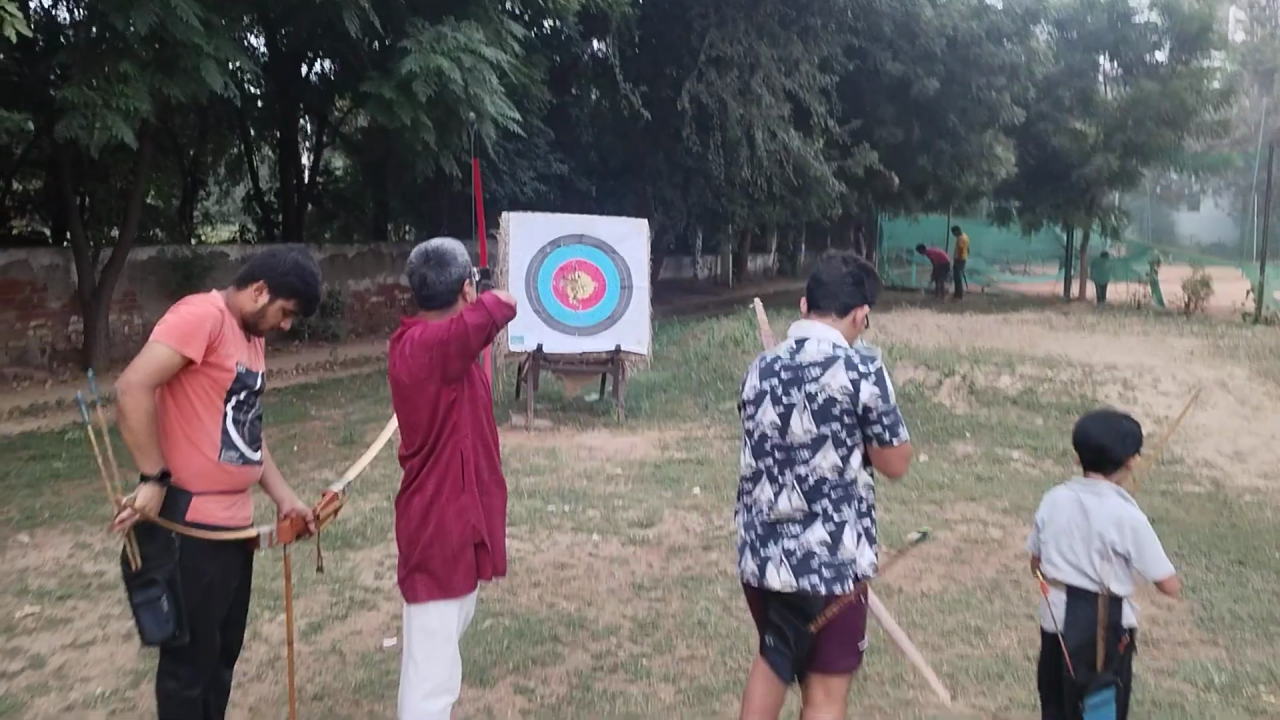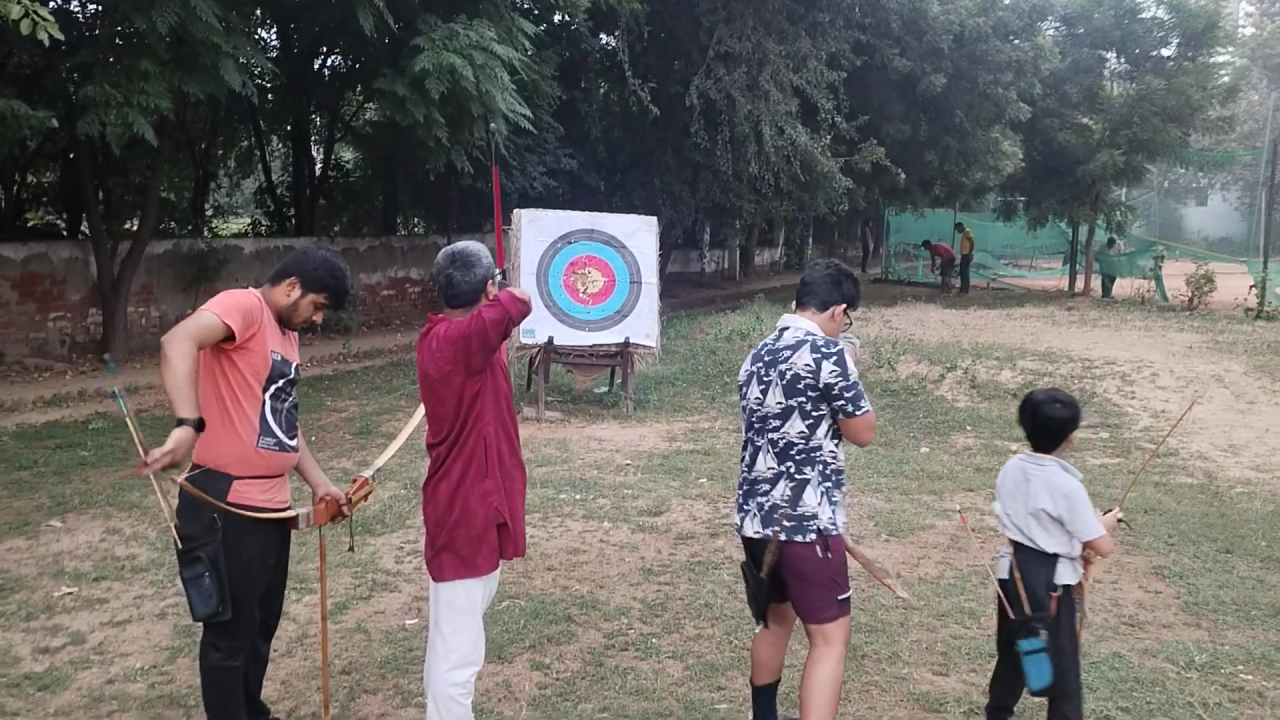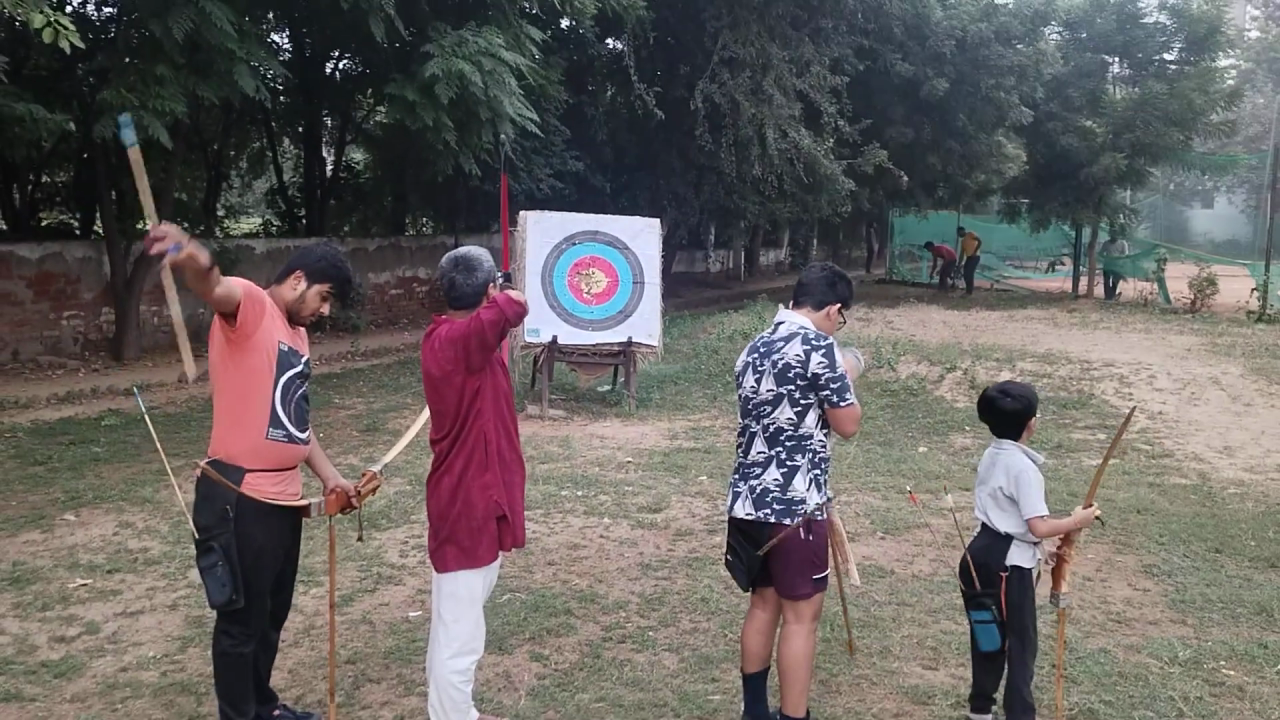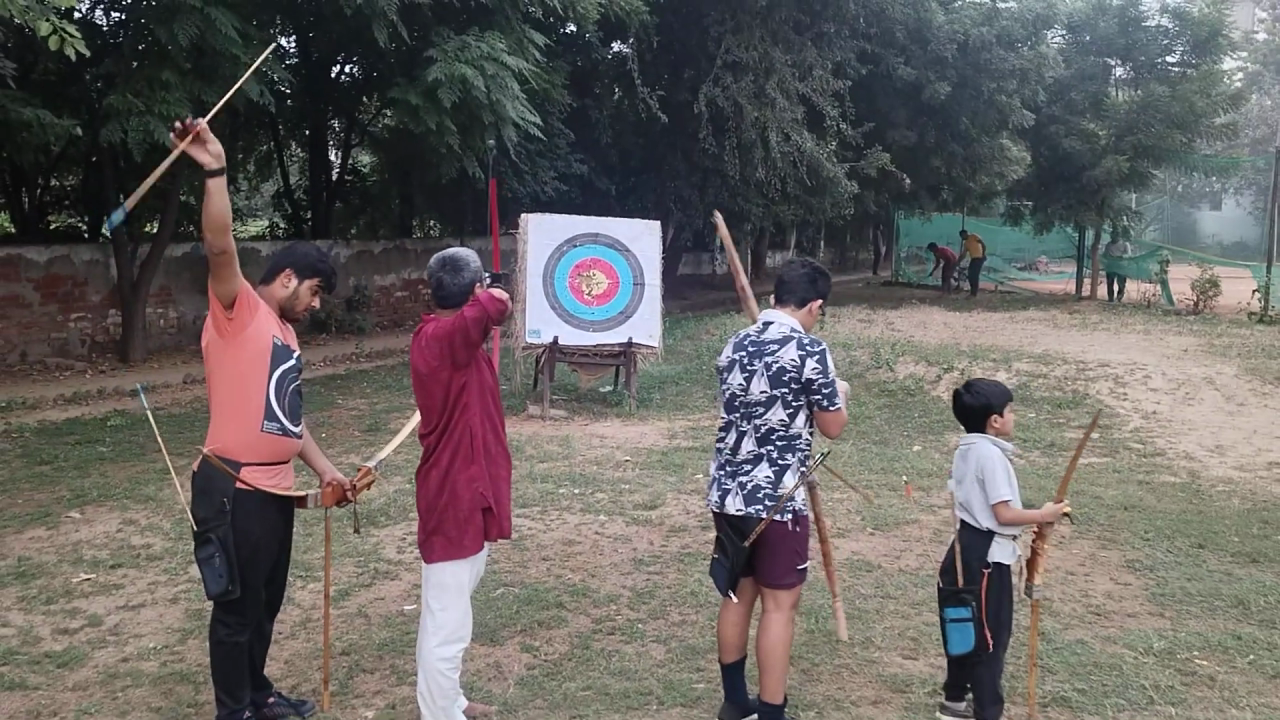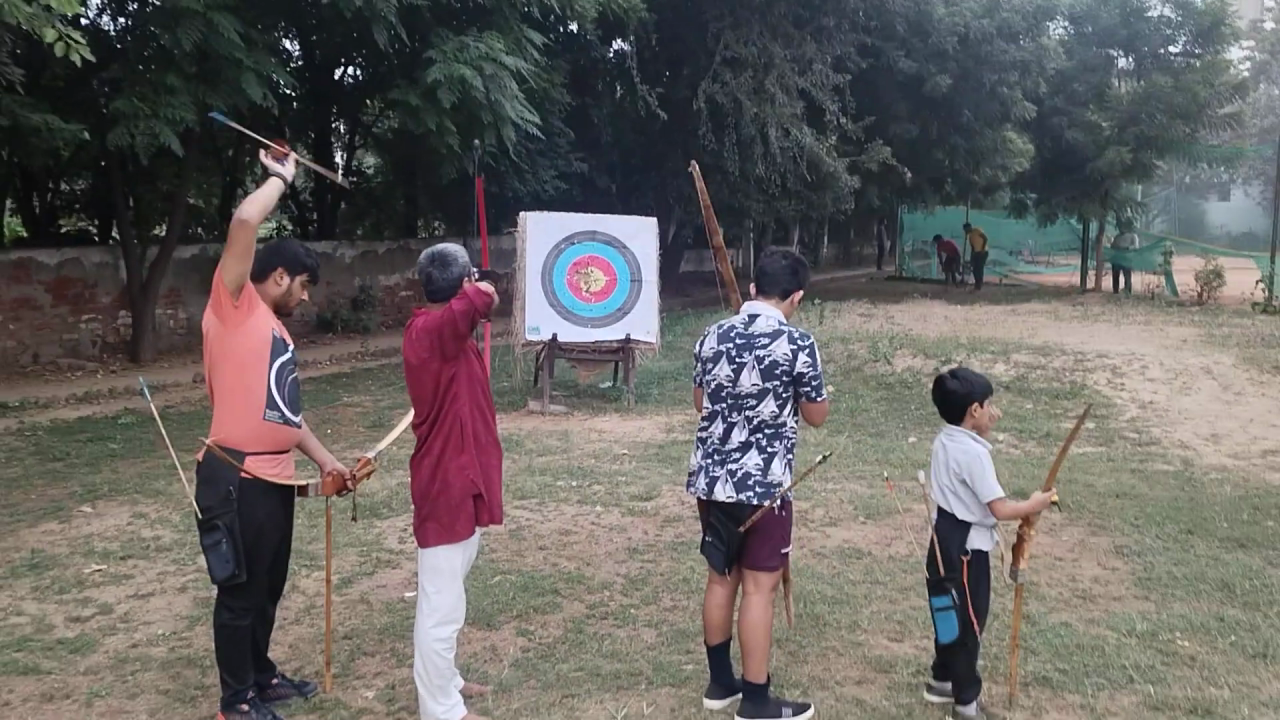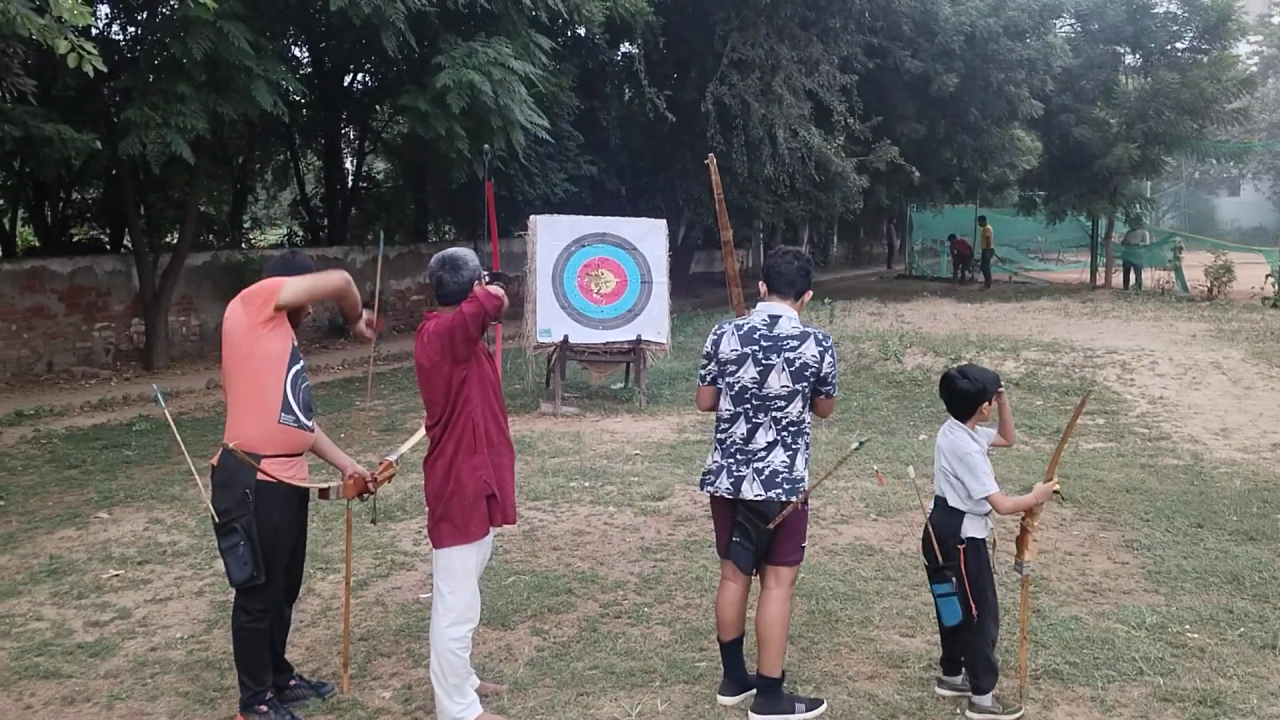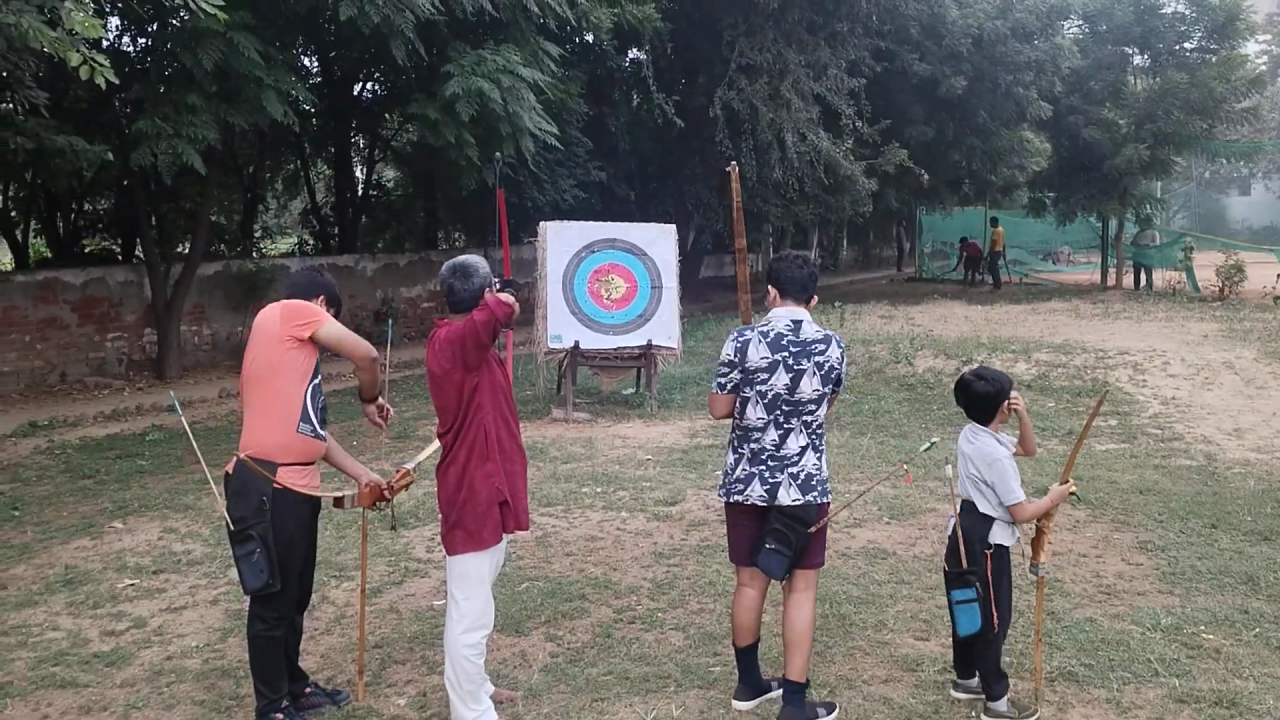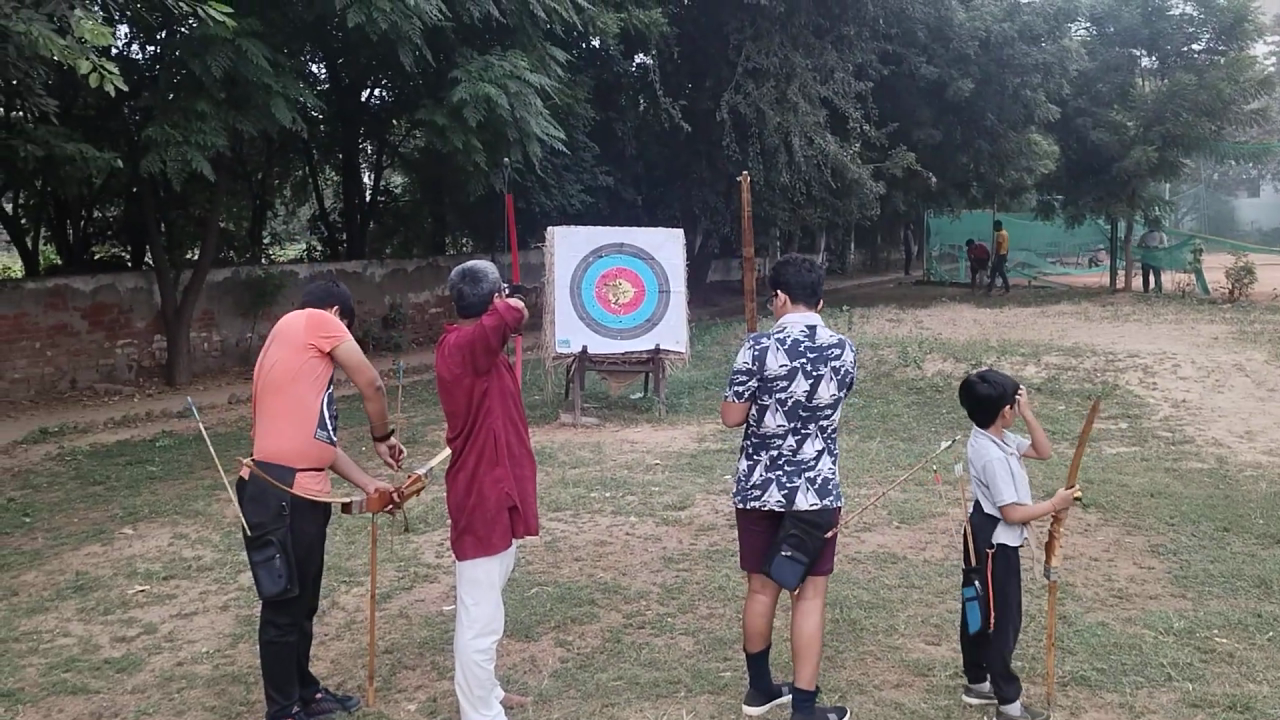
dt=0.4s
person 1, frame 1
left shoulder: (252, 336)
right shoulder: (200, 316)
right elbow: (133, 388)
left wrist: (283, 497)
right wrist: (153, 480)
left hip: (234, 521)
right hip: (189, 525)
left knee: (224, 649)
right knee: (189, 658)
person 1, frame 2
left shoulder: (286, 332)
right shoulder: (243, 308)
right elbow: (179, 343)
left wrist: (318, 482)
right wrist: (188, 424)
left hip: (271, 504)
right hip: (228, 506)
left knee: (263, 622)
right knee: (230, 629)
person 1, frame 3
left shoulder: (296, 333)
right shoulder: (249, 306)
right elbow: (213, 289)
left wrist: (329, 474)
right wrist: (197, 264)
left hip: (282, 496)
right hip: (240, 496)
left knee: (273, 611)
right knee: (241, 616)
person 1, frame 4
left shoulder: (285, 334)
right shoulder: (237, 311)
right elbow: (220, 249)
left wrist: (324, 469)
right wrist: (215, 172)
left hip: (274, 489)
right hip: (235, 490)
left knee: (266, 601)
right knee: (237, 605)
person 1, frame 5
left shoulder: (275, 329)
right shoulder: (232, 304)
right elbow: (243, 225)
left wrist: (326, 459)
right wrist: (280, 177)
left hip: (275, 478)
right hip: (238, 480)
left knee: (268, 587)
right knee: (240, 591)
person 1, frame 6
left shoulder: (278, 333)
right shoulder: (252, 304)
left elbow: (298, 416)
right elbow: (339, 283)
left wrist: (346, 464)
right wrist: (358, 319)
left hip: (285, 480)
right hip: (253, 482)
left knee: (283, 589)
right knee: (257, 593)
left ankle: (278, 678)
person 1, frame 7
left shoulder: (290, 341)
right shoulder: (285, 313)
left elbow: (311, 427)
right elbow: (365, 356)
left wrist: (361, 474)
right wrist: (371, 400)
left hip: (294, 488)
right hip: (267, 488)
left knee: (294, 596)
right knee: (272, 601)
person 1, frame 8
left shoulder: (289, 342)
right shoulder: (315, 321)
right elbow: (370, 385)
left wrist: (366, 482)
right wrist: (384, 437)
left hip: (298, 492)
right hip: (280, 492)
left knee: (302, 601)
right knee: (284, 605)
person 2, frame 1
left shoulder: (415, 341)
right shoulder: (435, 344)
right elbow: (500, 306)
right wrist: (488, 302)
left hip: (442, 518)
right hip: (442, 526)
left knee: (434, 654)
right knee: (433, 668)
person 2, frame 2
left shoulder: (441, 336)
right shoulder: (460, 339)
right elbow: (516, 303)
right wrist: (506, 299)
left hip: (465, 503)
right hip: (468, 510)
left knee: (455, 634)
right knee: (458, 645)
person 2, frame 3
left shoulder: (444, 336)
right shoulder: (462, 338)
right elbow: (512, 306)
right wrist: (506, 300)
left hip: (467, 497)
right hip: (470, 503)
left knee: (456, 622)
right knee: (459, 632)
person 2, frame 4
left shoulder: (437, 334)
right shoulder: (446, 337)
right elbow: (496, 305)
right wrist: (492, 300)
left hip: (458, 491)
right hip: (457, 496)
left knee: (444, 613)
right knee: (447, 621)
person 2, frame 5
left shoulder: (432, 328)
right shoulder: (435, 329)
right elbow: (481, 298)
right wrist: (481, 293)
left hip: (453, 478)
right hip: (449, 483)
left knee: (442, 596)
right knee: (441, 603)
person 2, frame 6
left shoulder: (446, 331)
right shoulder: (445, 332)
right elbow: (489, 302)
right wrist: (491, 296)
left hip: (468, 479)
right hip: (462, 484)
left knee: (457, 596)
right knee: (456, 603)
left ankle: (458, 680)
person 2, frame 7
left shoulder: (457, 339)
right shoulder: (457, 340)
right elbow: (503, 308)
right wrist: (500, 303)
left hip: (481, 485)
right hip: (474, 491)
left knee: (472, 602)
right knee: (471, 610)
person 2, frame 8
left shoulder: (466, 343)
right shoulder: (466, 344)
right elbow: (513, 313)
right wrist: (510, 308)
left hip: (490, 490)
right hip: (484, 496)
left knee: (481, 608)
right knee: (481, 615)
person 3, frame 1
left shoulder: (761, 369)
right shoulder: (860, 371)
right elbow: (895, 463)
left hip: (761, 554)
right hip: (830, 560)
left knee: (771, 662)
person 3, frame 2
left shoulder: (758, 355)
right shoulder: (826, 353)
right elbow: (862, 432)
right wrist: (847, 376)
left hip: (757, 514)
right hip: (806, 518)
left knee: (776, 618)
right knee: (830, 637)
person 3, frame 3
left shoulder: (755, 348)
right shoulder: (817, 345)
right elbow: (847, 424)
right wrist: (847, 379)
left hip: (748, 498)
right hip: (793, 504)
left knee: (764, 603)
right knee: (801, 615)
person 3, frame 4
left shoulder: (735, 345)
right shoulder: (809, 350)
right elbow: (832, 427)
right wrist: (838, 394)
left hip: (728, 491)
right hip: (776, 499)
left knee: (737, 594)
right knee: (779, 605)
person 3, frame 5
left shoulder: (713, 335)
right shoulder: (797, 344)
right elbow: (816, 415)
left hip: (710, 478)
right hip: (761, 485)
left knee: (721, 578)
right knee: (759, 588)
person 3, frame 6
left shoulder: (725, 334)
right shoulder: (815, 344)
left elbow: (704, 400)
right elbow: (824, 408)
left hip: (725, 476)
right hip: (779, 481)
left knee: (734, 574)
right knee: (777, 582)
left ankle: (734, 678)
person 3, frame 7
left shoulder: (744, 340)
right shoulder: (831, 346)
left elbow: (719, 408)
left hip: (746, 482)
right hip: (803, 485)
left knee: (750, 581)
right knee: (802, 587)
person 3, frame 8
left shoulder: (761, 347)
right shoulder: (844, 351)
left elbow: (732, 417)
left hip: (760, 488)
right hip: (816, 491)
left knee: (761, 588)
right knee: (809, 594)
person 4, frame 1
left shoulder: (1053, 500)
right shoulder: (1127, 517)
left elbow: (1036, 565)
right elbow: (1170, 586)
right wrist: (1132, 560)
left hip: (1058, 616)
right hip: (1106, 624)
person 4, frame 2
left shoulder: (1011, 468)
right shoulder: (1065, 484)
right elbow: (1102, 548)
right wrist: (1106, 524)
left hip: (1011, 571)
right hip: (1048, 582)
left knee: (1012, 649)
right knee: (1061, 664)
person 4, frame 3
left shoulder: (991, 455)
right shoulder: (1024, 467)
right elbow: (1039, 527)
right wrist: (1076, 521)
left hip: (982, 553)
right hip: (1010, 562)
right knee: (1019, 645)
person 4, frame 4
left shoulder: (964, 451)
right shoulder: (992, 454)
right elbow: (1003, 513)
right wrist: (1043, 515)
left hip: (965, 549)
right hip: (988, 556)
right knee: (990, 640)
person 4, frame 5
left shoulder: (945, 440)
right shoulder: (974, 453)
right elbow: (1000, 509)
left wrist: (985, 428)
right wrist: (1033, 505)
left hip: (946, 537)
right hip: (966, 545)
left knee: (951, 615)
right knee: (968, 624)
left ankle: (941, 681)
person 4, frame 6
left shoulder: (953, 430)
right shoulder: (967, 450)
left elbow: (1006, 438)
right elbow: (1001, 504)
left wrist: (1005, 404)
right wrist: (1036, 497)
left hip: (942, 528)
right hip: (962, 535)
left knee: (954, 607)
right knee: (980, 613)
left ankle: (951, 676)
person 4, frame 7
left shoulder: (971, 435)
right shoulder: (996, 455)
left elbow: (1028, 449)
right elbow: (1021, 513)
left wrist: (1023, 416)
right wrist: (1052, 499)
left hip: (966, 533)
right hip: (986, 542)
right knee: (992, 619)
left ankle: (965, 679)
person 4, frame 8
left shoulder: (995, 438)
right shoulder: (993, 456)
left elbow: (1043, 452)
right elbow: (1012, 513)
left wrist: (1028, 413)
right wrist: (1054, 504)
left hip: (982, 538)
right hip: (996, 544)
right knee: (1003, 622)
left ankle: (977, 683)
